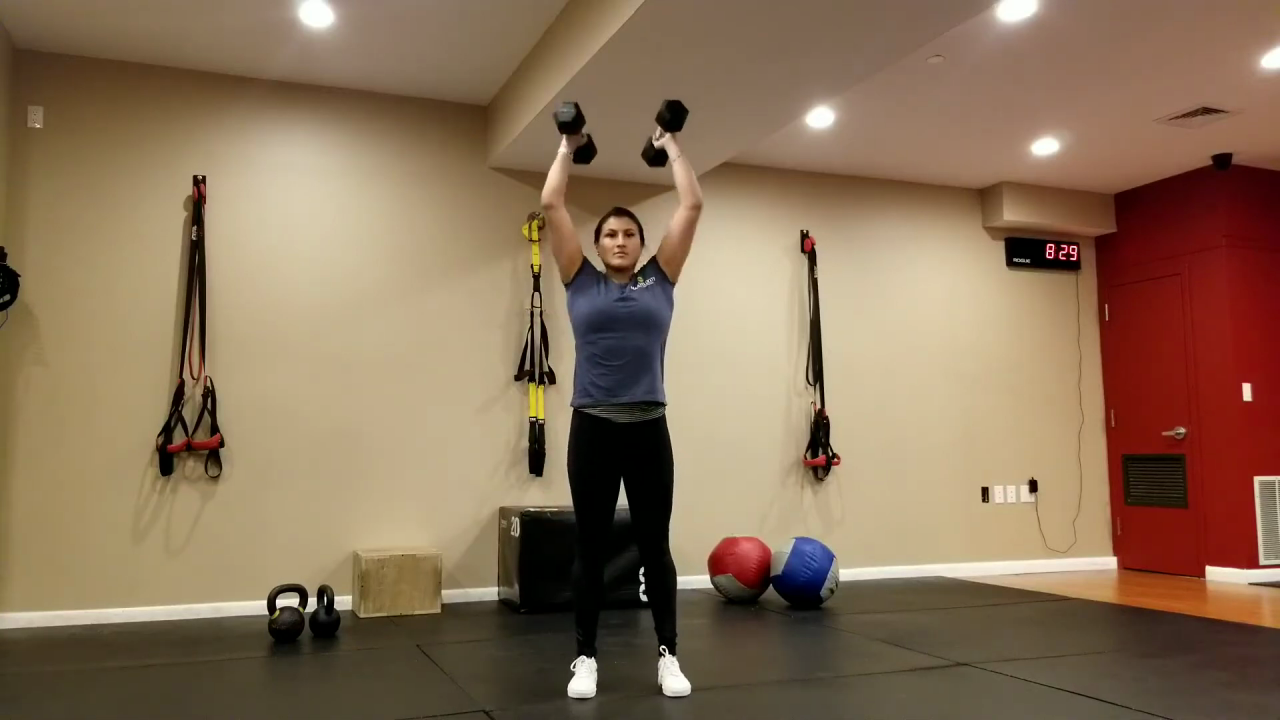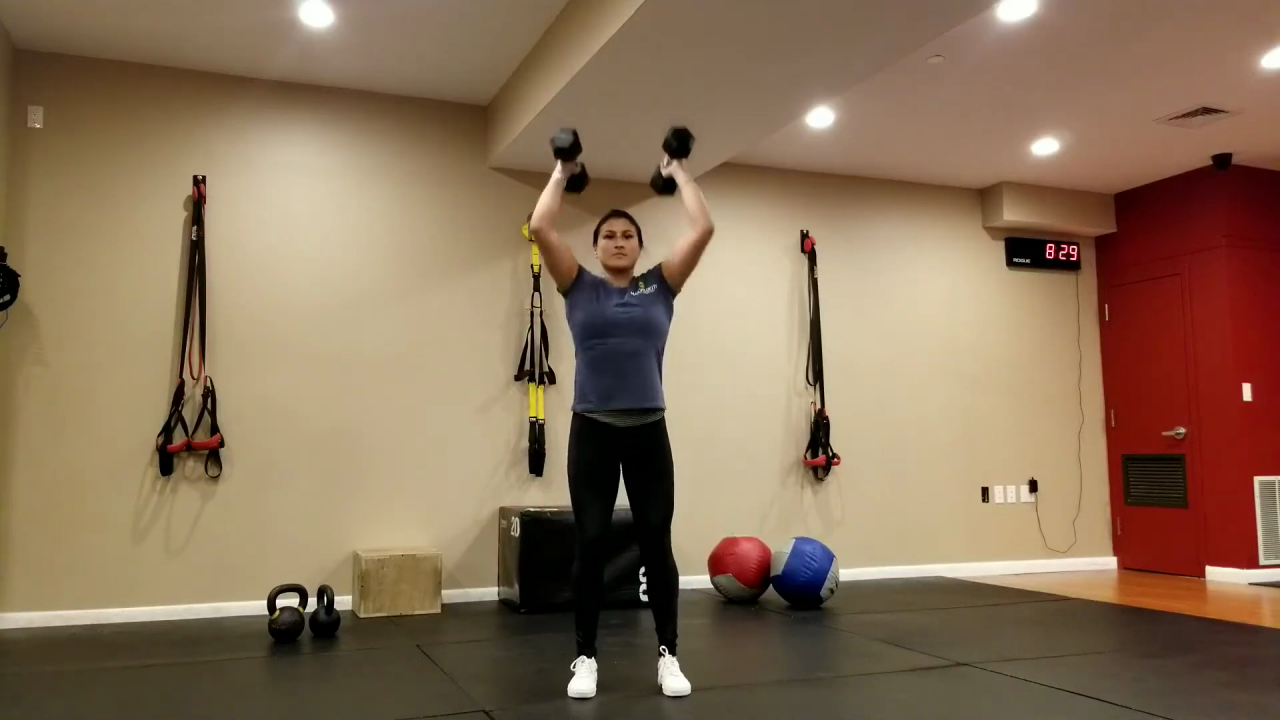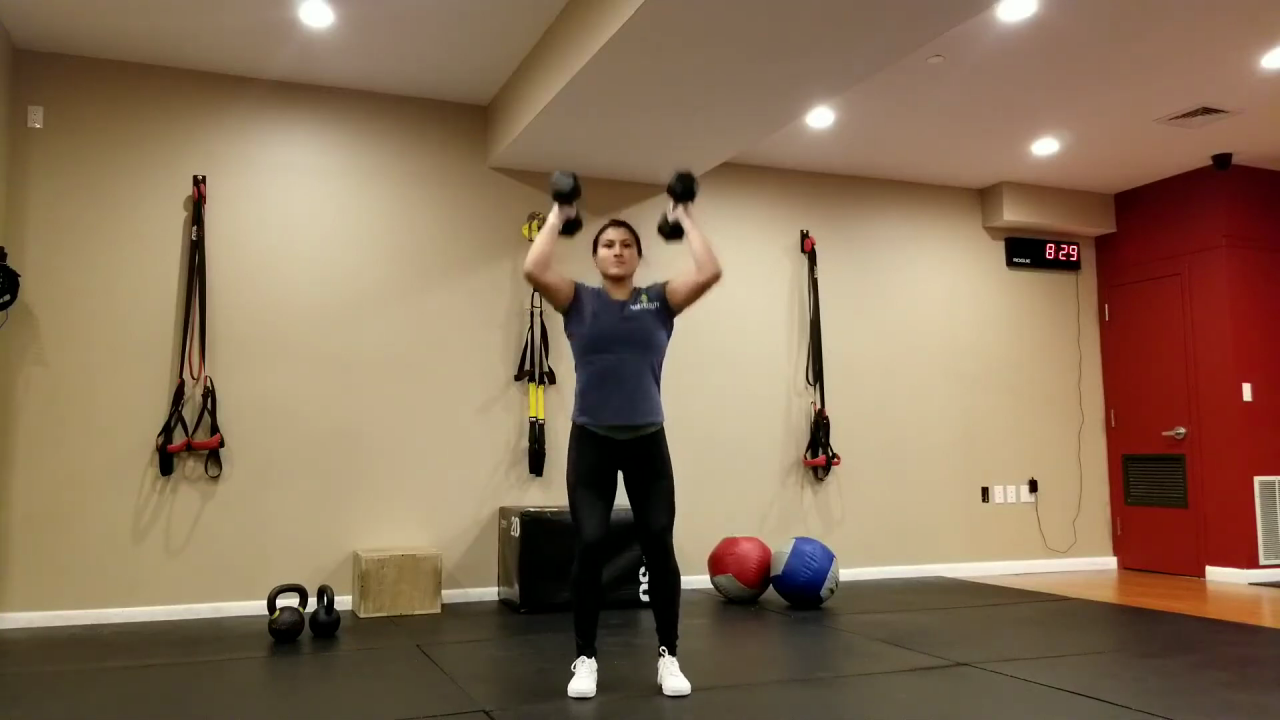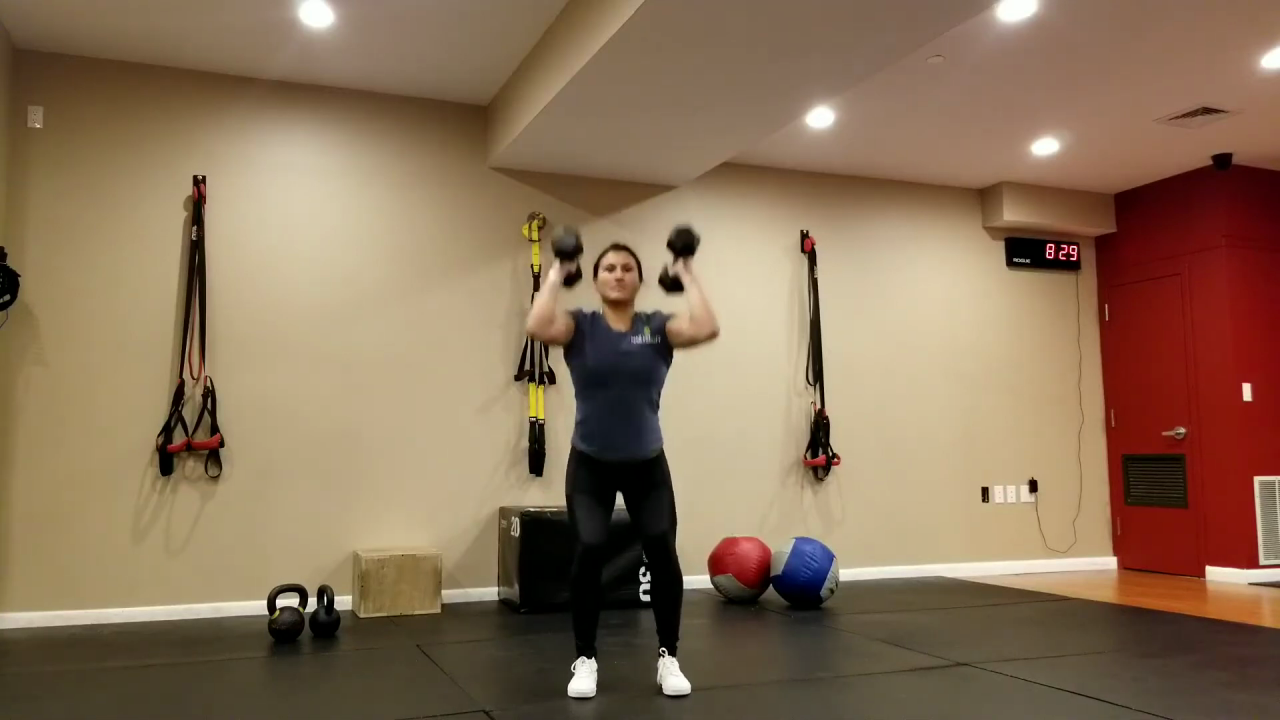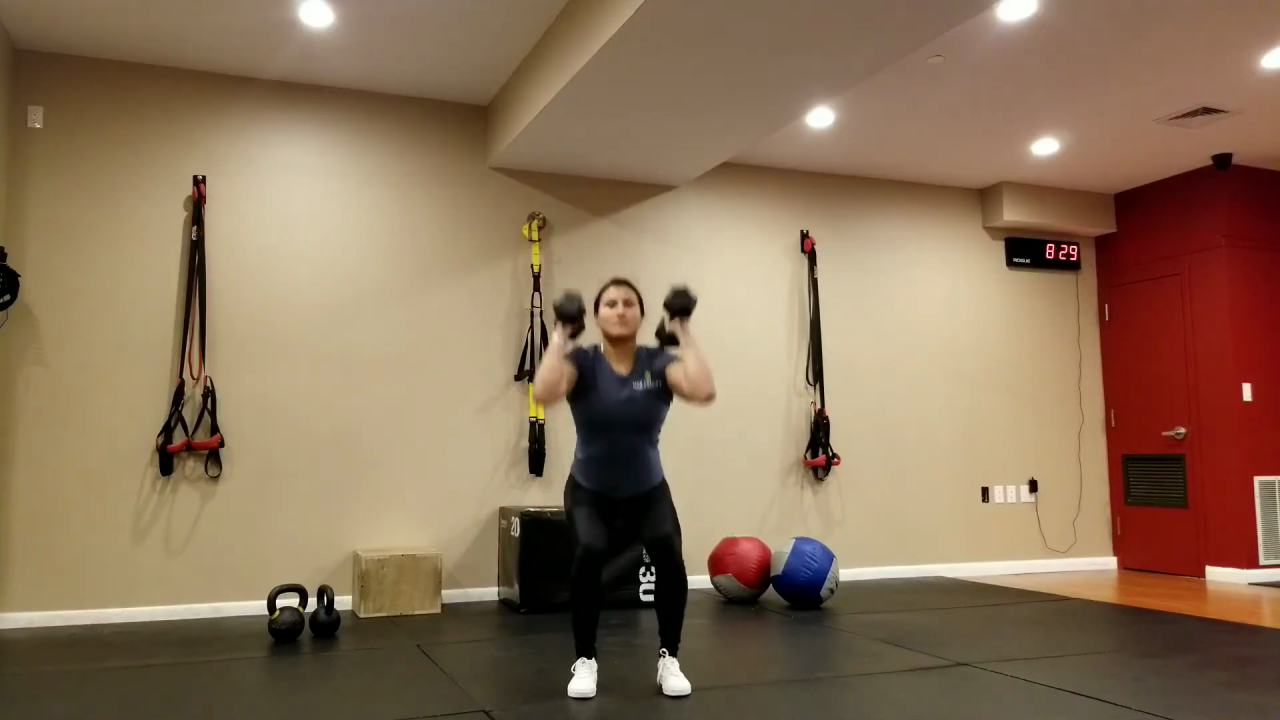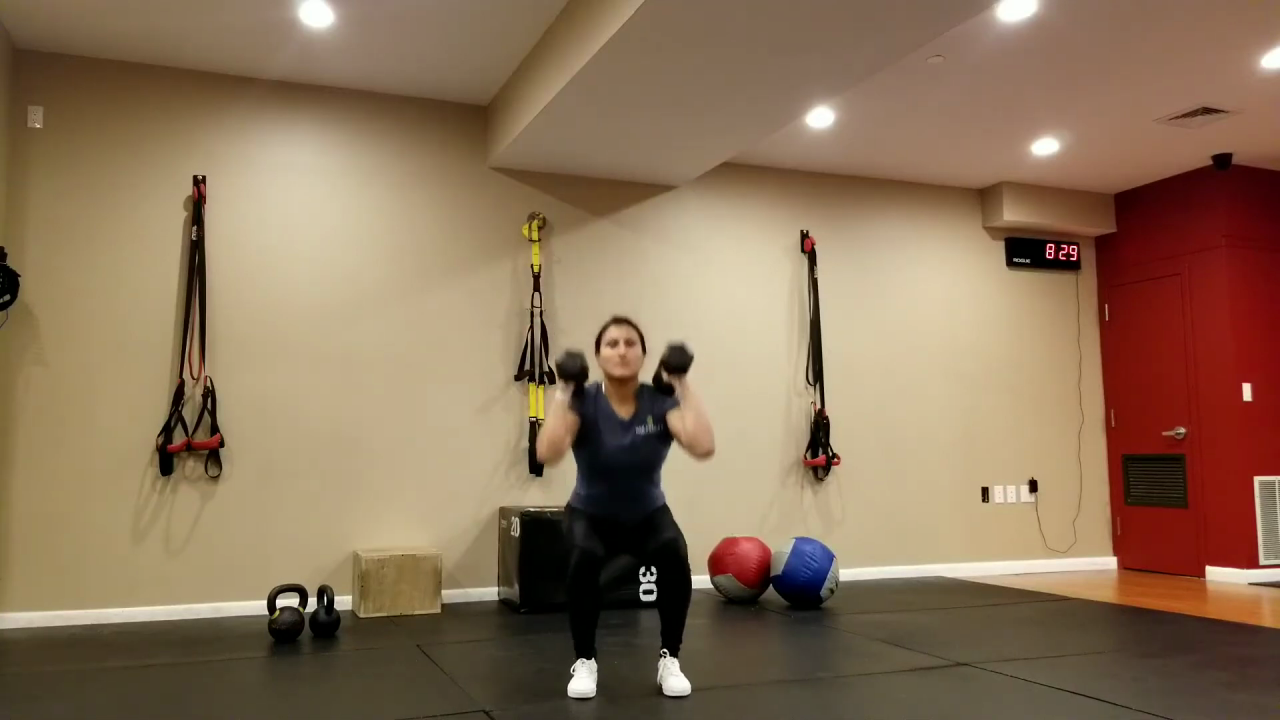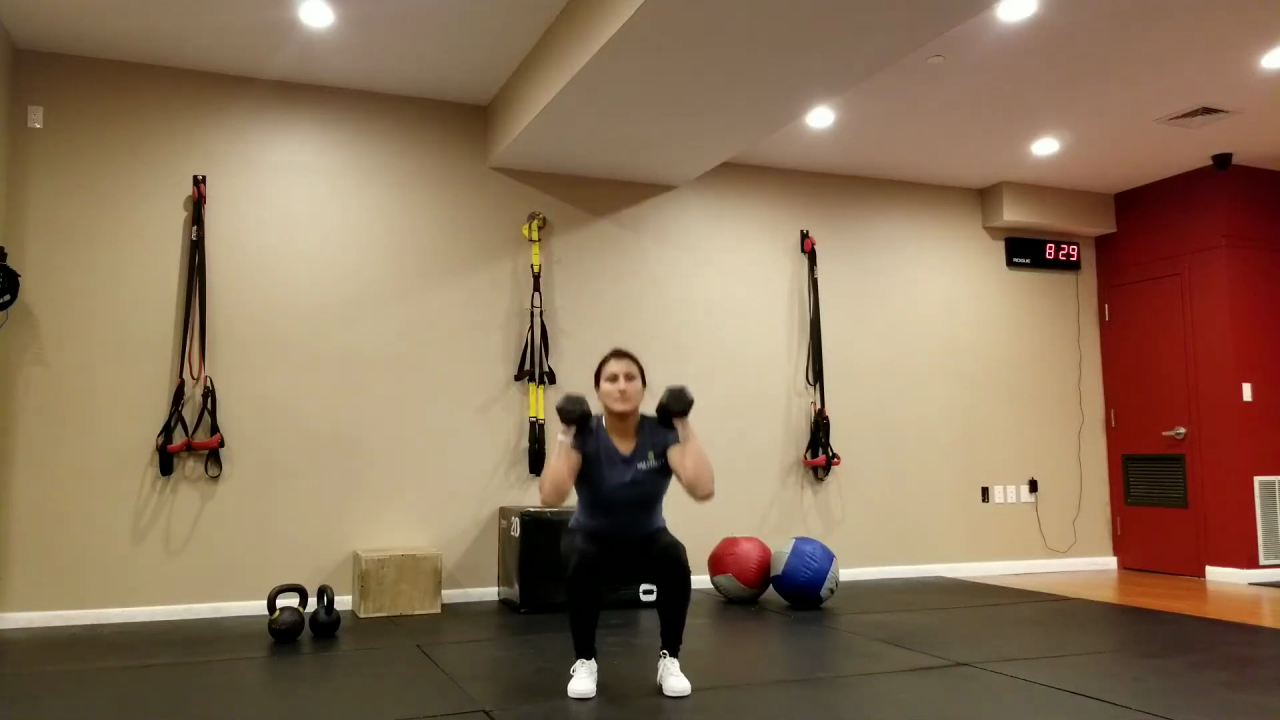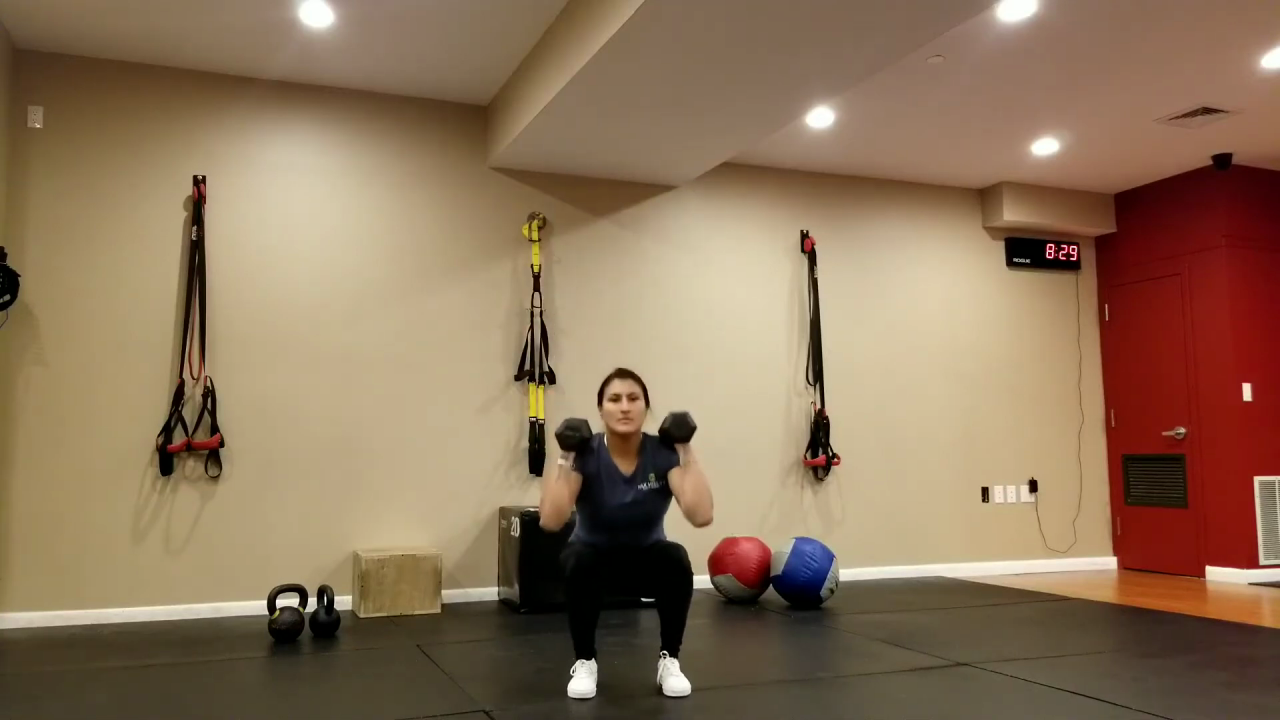
dt=0.1s
person 1, frame 1
left shoulder: (659, 278)
right shoulder: (581, 280)
left elbow: (692, 206)
right elbow: (550, 207)
left wrist: (673, 150)
right wrist: (565, 150)
left hip: (648, 427)
right hip: (593, 427)
left knee: (654, 543)
right knee: (591, 545)
left ankle: (667, 655)
right ankle: (585, 658)
person 1, frame 2
left shoulder: (659, 286)
right shoulder: (580, 287)
left elbow: (703, 229)
right elbow: (540, 229)
left wrist: (679, 175)
right wrist: (560, 175)
left hip: (648, 430)
right hip: (592, 430)
left knee: (656, 543)
right knee: (591, 544)
left ankle: (668, 655)
right ankle: (585, 658)
person 1, frame 3
left shoulder: (658, 298)
right shoulder: (579, 298)
left elbow: (710, 272)
right elbow: (533, 270)
left wrist: (684, 218)
right wrist: (557, 218)
left hip: (647, 441)
right hip: (592, 441)
left knee: (658, 547)
right knee: (590, 546)
left ankle: (668, 657)
right ankle: (585, 660)
person 1, frame 4
left shoulder: (658, 328)
right shoulder: (579, 327)
left elbow: (708, 327)
right elbow: (537, 326)
left wrist: (685, 273)
right wrist: (556, 274)
left hip: (646, 462)
right hip: (591, 462)
left knee: (662, 548)
right knee: (589, 548)
left ankle: (668, 657)
right ankle: (585, 659)
person 1, frame 5
left shoulder: (660, 362)
right shoulder: (580, 361)
left elbow: (705, 391)
right elbow: (543, 393)
left wrist: (685, 336)
right wrist: (560, 337)
left hip: (646, 491)
right hip: (590, 490)
left knee: (668, 553)
right knee: (589, 554)
left ankle: (668, 658)
right ankle: (585, 660)
person 1, frame 6
left shoulder: (662, 402)
right shoulder: (581, 402)
left elbow: (704, 447)
right elbow: (547, 453)
left wrist: (683, 388)
right wrist: (562, 393)
left hip: (647, 515)
right hip: (590, 515)
left knee: (673, 554)
right knee: (585, 558)
left ankle: (669, 658)
right ankle: (585, 661)
person 1, frame 7
left shoulder: (662, 435)
right shoulder: (584, 437)
left elbow: (703, 489)
right elbow: (550, 496)
left wrist: (685, 429)
right wrist: (565, 434)
left hip: (645, 542)
right hip: (593, 540)
left knee: (674, 560)
right knee: (581, 562)
left ankle: (669, 659)
right ankle: (584, 662)
person 1, frame 8
left shoulder: (664, 454)
right shoulder: (585, 456)
left elbow: (701, 515)
right elbow: (550, 519)
left wrist: (687, 454)
right wrist: (566, 459)
left hip: (645, 554)
right hip: (594, 553)
left knee: (676, 561)
right knee: (580, 562)
left ankle: (669, 660)
right ankle: (584, 662)
